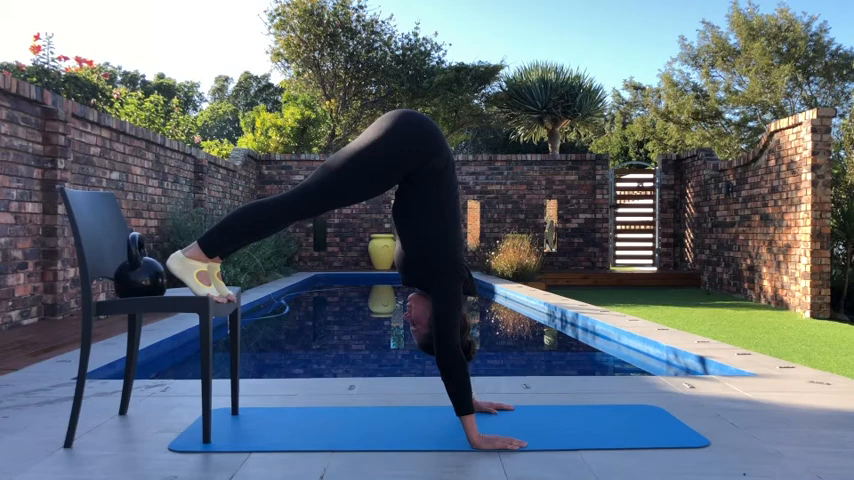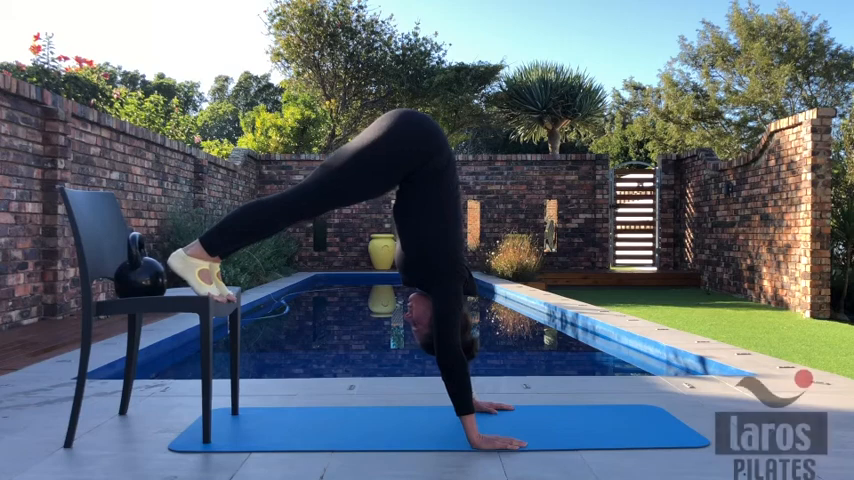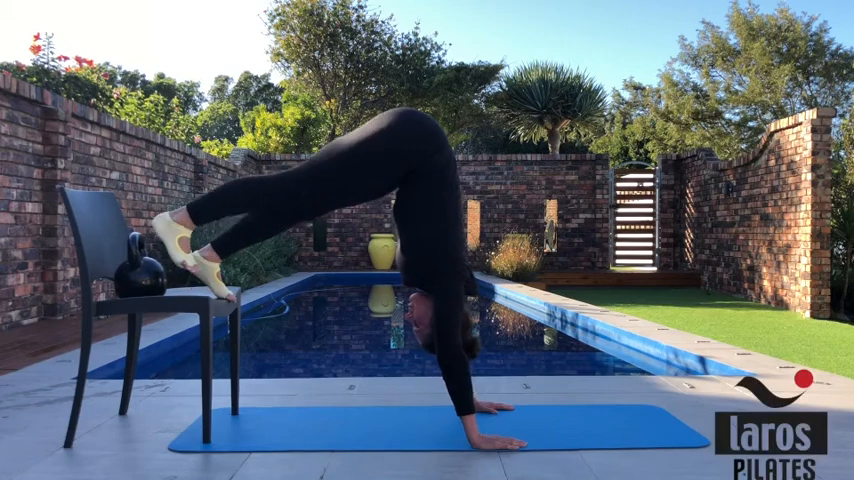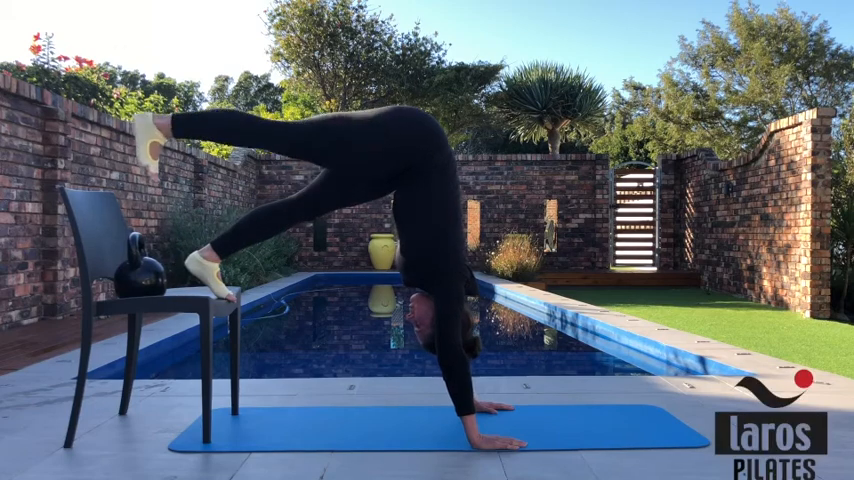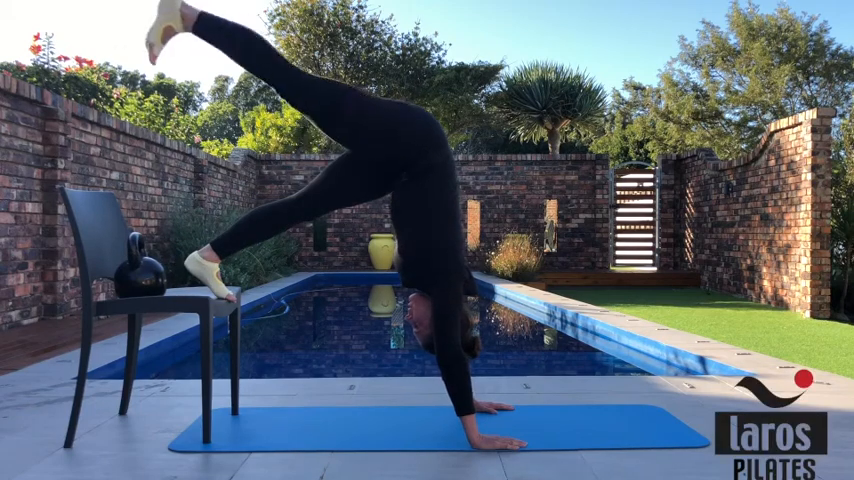
dt=0.4s
person 1, frame 1
left shoulder: (441, 277)
right shoulder: (443, 281)
left elbow: (449, 348)
right elbow: (448, 352)
left wrist: (470, 400)
left hip: (413, 146)
right hip: (410, 141)
left knee: (307, 200)
right knee: (303, 199)
left ankle: (210, 259)
right ankle: (195, 255)
person 1, frame 2
left shoulder: (440, 277)
right shoulder: (443, 281)
left elbow: (449, 350)
right elbow: (448, 353)
left wrist: (471, 401)
left hip: (413, 146)
right hip: (410, 141)
left knee: (307, 202)
right knee: (304, 198)
left ankle: (212, 257)
right ankle: (196, 253)
person 1, frame 3
left shoulder: (442, 277)
right shoulder: (444, 280)
left elbow: (451, 347)
right elbow: (449, 351)
left wrist: (471, 400)
right wrist: (475, 434)
left hip: (413, 151)
right hip: (411, 142)
left knee: (302, 203)
right knee: (294, 187)
left ankle: (209, 255)
right ankle: (181, 220)
person 1, frame 4
left shoulder: (443, 280)
right shoulder: (443, 281)
left elbow: (451, 349)
right elbow: (450, 352)
left wrist: (469, 401)
right wrist: (474, 435)
left hip: (406, 157)
right hip: (406, 142)
left knee: (301, 205)
right knee: (279, 137)
left ankle: (209, 257)
right ankle: (166, 125)
person 1, frame 5
left shoulder: (441, 281)
right shoulder: (442, 282)
left elbow: (449, 350)
right elbow: (448, 349)
left wrist: (470, 402)
right wrist: (474, 433)
left hip: (399, 159)
right hip: (403, 143)
left knee: (300, 206)
right knee: (294, 86)
left ankle: (208, 257)
